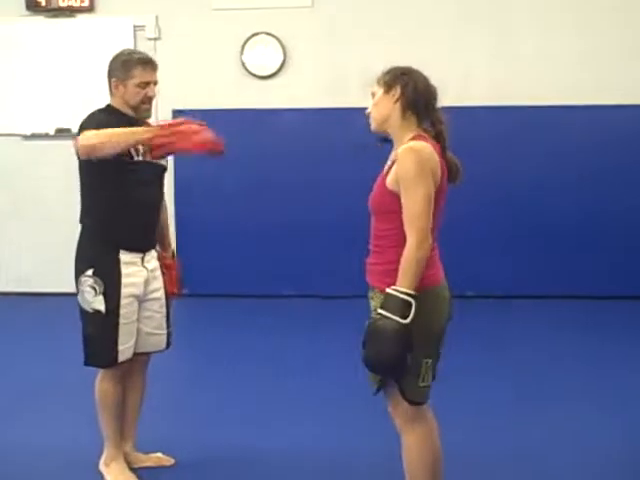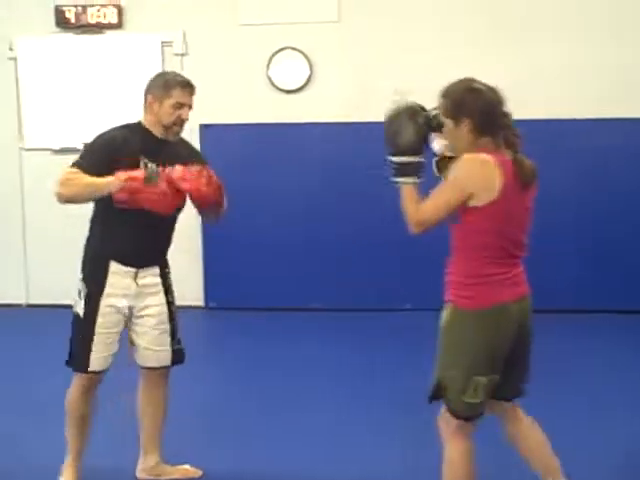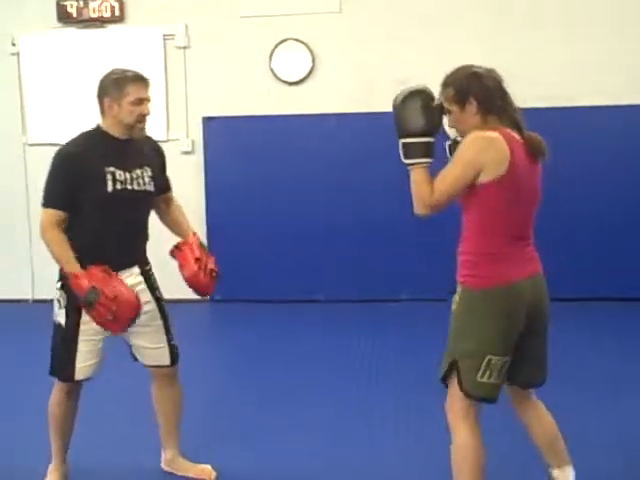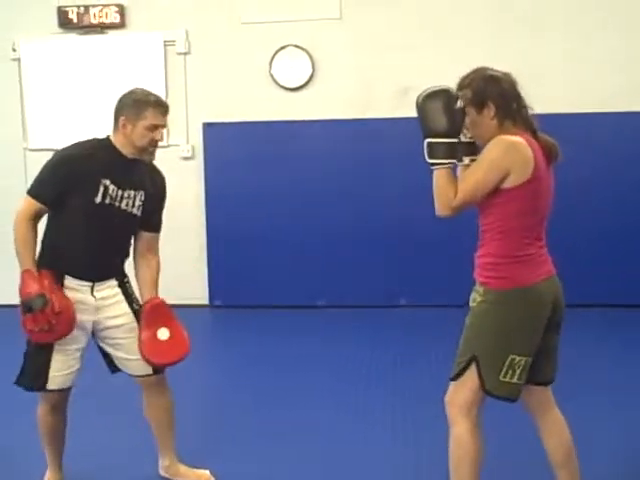
dt=1s
person 1, frame 1
left shoulder: (161, 133)
right shoulder: (101, 123)
right elbow: (86, 145)
left wrist: (167, 251)
right wrist: (149, 133)
left hip: (148, 260)
right hip: (108, 262)
left knee: (142, 357)
right knee: (114, 364)
person 1, frame 2
left shoulder: (186, 154)
right shoulder: (114, 143)
left elbow: (211, 208)
right elbow: (64, 188)
left wrist: (207, 197)
right wrist: (117, 183)
left hip: (153, 275)
right hip: (107, 273)
left knee: (157, 368)
right knee: (87, 373)
person 1, frame 3
left shoulder: (150, 151)
right shoulder: (74, 155)
left elbow: (164, 202)
right elbow: (50, 226)
left wrist: (190, 239)
right wrist: (80, 279)
left hip: (136, 275)
right hip: (88, 281)
left knee: (165, 367)
right knee: (69, 381)
person 1, frame 4
left shoulder: (152, 181)
right shoulder: (74, 161)
left elbow: (146, 250)
right elbow: (26, 216)
left wrist: (150, 304)
right wrist: (29, 277)
left hip: (112, 288)
right hip: (61, 290)
left knee: (154, 376)
right knee: (54, 393)
person 2, frame 1
left shoulder: (412, 155)
right shoulder: (415, 149)
left elbow: (419, 241)
left wrist: (395, 313)
left hip: (404, 297)
right hip: (407, 296)
left knee: (406, 411)
right knee: (413, 407)
person 2, frame 2
left shoulder: (474, 167)
right shoulder: (513, 166)
left elbow: (417, 222)
left wrist: (405, 161)
right wrist: (447, 155)
left hip: (475, 312)
right hip: (513, 304)
left knee: (453, 426)
right knee: (508, 409)
person 2, frame 3
left shoulder: (482, 143)
right shoulder: (526, 146)
left elbow: (426, 203)
left wrist: (416, 142)
left hip: (489, 292)
right hip: (528, 286)
left knee: (460, 409)
right knee: (522, 395)
person 2, frame 4
left shoulder: (506, 147)
right shoulder: (531, 147)
left elbow: (448, 204)
right elbow: (475, 193)
left wrist: (440, 143)
right wrist: (463, 150)
left hip: (509, 294)
right hip: (539, 288)
left knee: (460, 404)
right knee: (540, 400)
